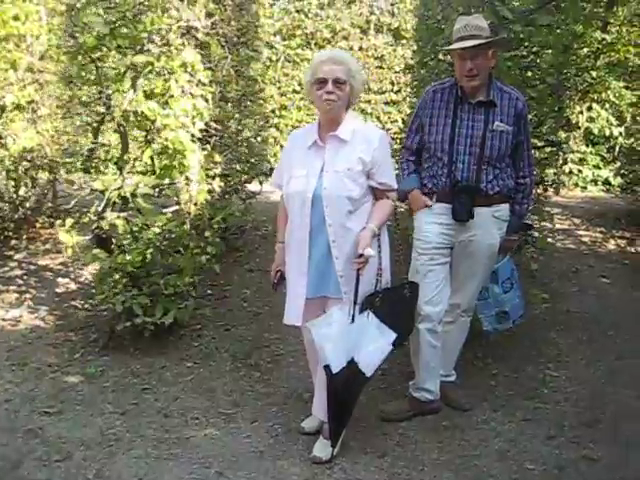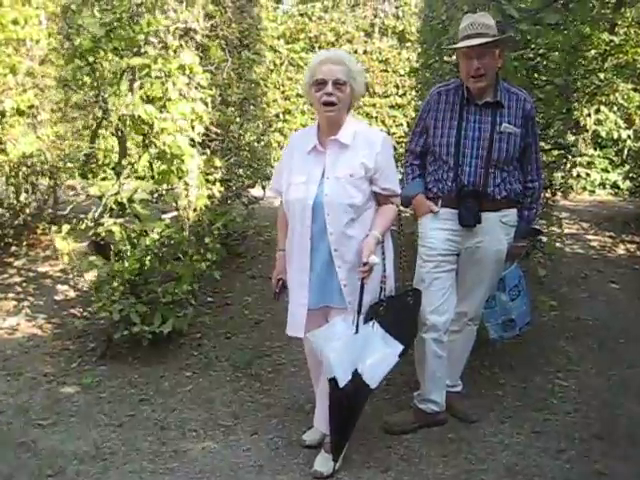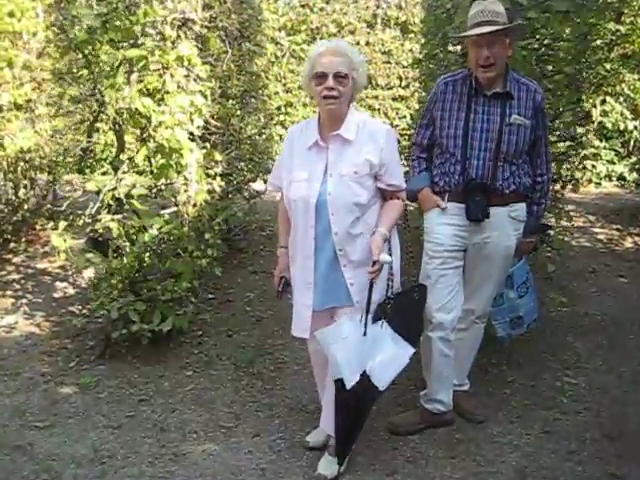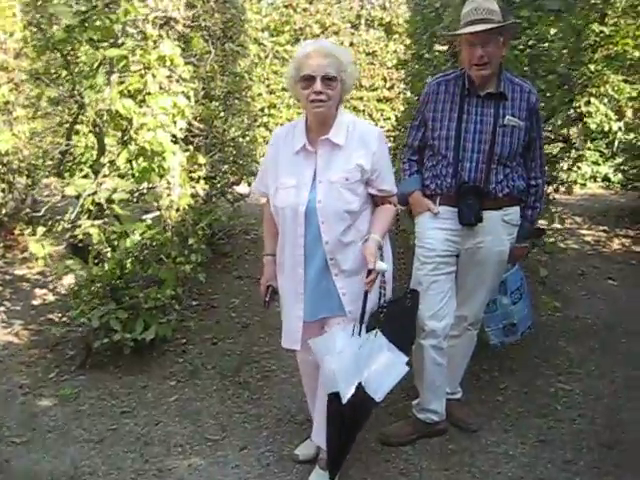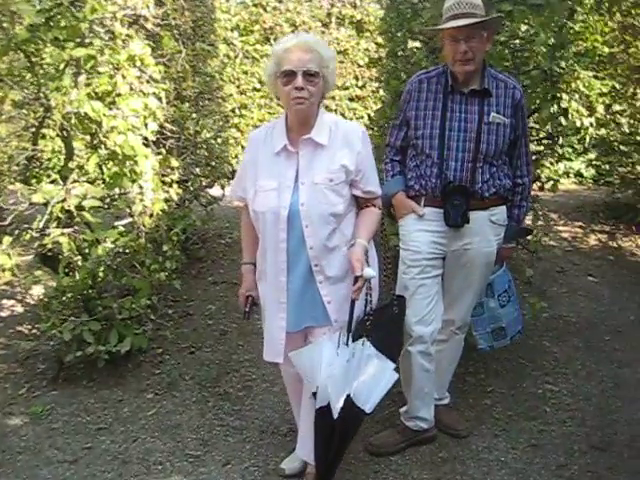
dt=0.2s
person 1, frame 1
left shoulder: (513, 104)
right shoulder: (433, 97)
left elbow: (523, 170)
right elbow: (410, 151)
left wrist: (513, 225)
right wrist: (411, 189)
left hip: (486, 217)
right hip: (435, 212)
left knee: (461, 305)
right knee: (428, 306)
left ankle: (444, 377)
person 1, frame 2
left shoulder: (521, 105)
right shoulder: (438, 98)
left elbow: (531, 174)
right elbow: (414, 154)
left wrist: (522, 229)
right wrist: (415, 194)
left hip: (493, 223)
right hip: (441, 217)
left knee: (467, 313)
right knee: (433, 315)
left ankle: (450, 386)
right ankle: (429, 402)
person 1, frame 3
left shoulder: (531, 96)
right shoulder: (445, 88)
left elbow: (541, 168)
right elbow: (421, 147)
left wrist: (531, 226)
right wrist: (421, 188)
left hip: (502, 218)
right hip: (448, 212)
left knee: (475, 311)
right knee: (439, 313)
left ankle: (457, 385)
right ankle: (436, 402)
person 1, frame 4
left shoulder: (525, 97)
right shoulder: (437, 89)
left elbow: (535, 170)
right elbow: (412, 149)
left wrist: (525, 230)
right wrist: (412, 192)
left hip: (495, 222)
right hip: (439, 216)
left knee: (468, 318)
right knee: (431, 320)
left ankle: (449, 393)
right ankle: (429, 411)
person 1, frame 5
left shoulder: (509, 93)
right shoulder: (419, 87)
left elbow: (520, 168)
right elbow: (393, 149)
left wrist: (510, 230)
right wrist: (395, 193)
left hip: (481, 222)
right hip: (424, 218)
left knee: (455, 321)
right knee: (419, 325)
left ankle: (438, 399)
right ankle: (418, 418)
person 2, frame 1
right shoulder: (297, 139)
left elbow: (386, 196)
right elbow: (286, 200)
left wrist: (369, 230)
right wrist: (281, 246)
left hip: (349, 259)
right hip: (306, 259)
right knee: (313, 337)
right ankle: (324, 408)
person 2, frame 2
left shoulder: (373, 141)
right shoulder: (296, 143)
left elbow: (389, 201)
right elbow: (285, 205)
left wrist: (373, 237)
right wrist: (281, 254)
left hip: (352, 266)
right hip: (308, 266)
right knee: (314, 347)
left ankle: (332, 433)
right ankle: (327, 419)
person 2, frame 3
left shoulder: (377, 134)
right shoulder: (296, 137)
left elbow: (395, 196)
right elbow: (286, 201)
left wrist: (380, 235)
right wrist: (283, 251)
left hip: (358, 265)
right hip: (312, 265)
right knee: (319, 346)
left ankle: (336, 436)
right ankle: (332, 420)
person 2, frame 4
left shoulder: (368, 137)
right shoulder: (281, 140)
left elbow: (386, 201)
right elbow: (272, 206)
left wrist: (372, 241)
right wrist: (269, 258)
left hip: (349, 274)
right hip: (301, 274)
right knee: (309, 357)
right ankle: (322, 432)
person 2, frame 5
left shoulder: (351, 137)
right shoulder: (259, 141)
left elbow: (370, 204)
right elbow: (250, 211)
left wrist: (359, 245)
right wrist: (248, 267)
left hip: (334, 280)
right hip: (282, 281)
right knee: (293, 367)
